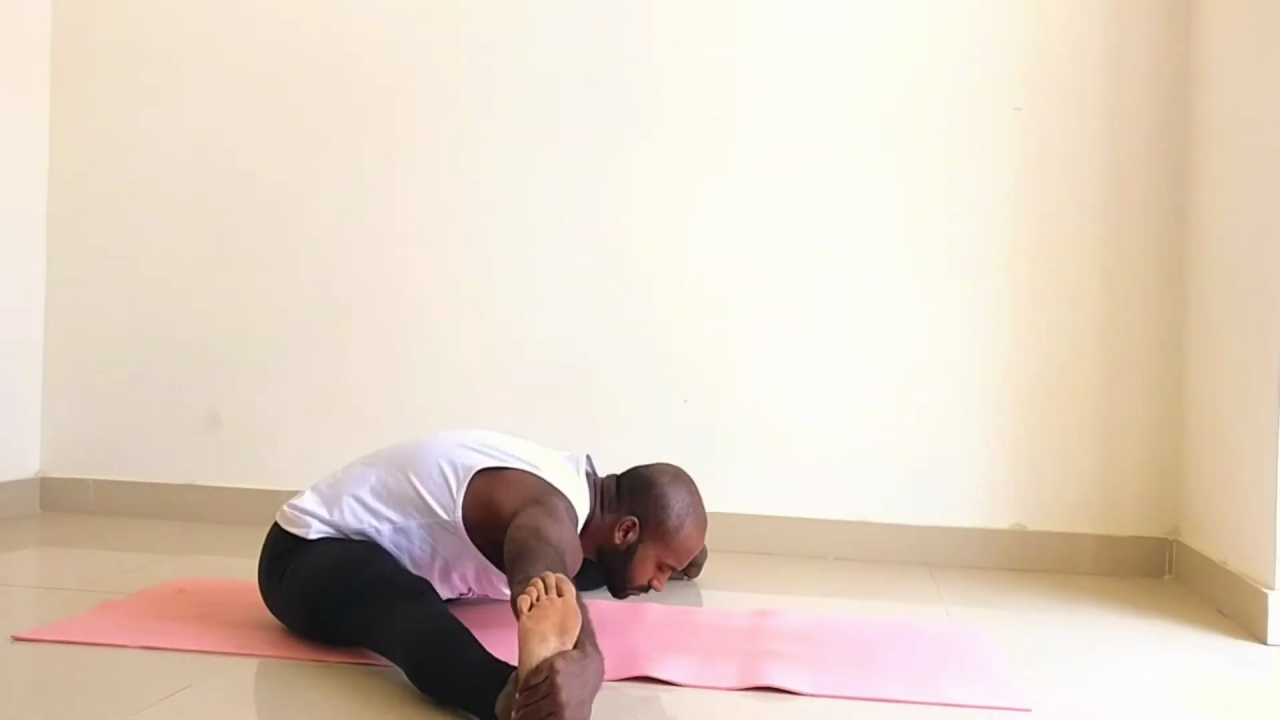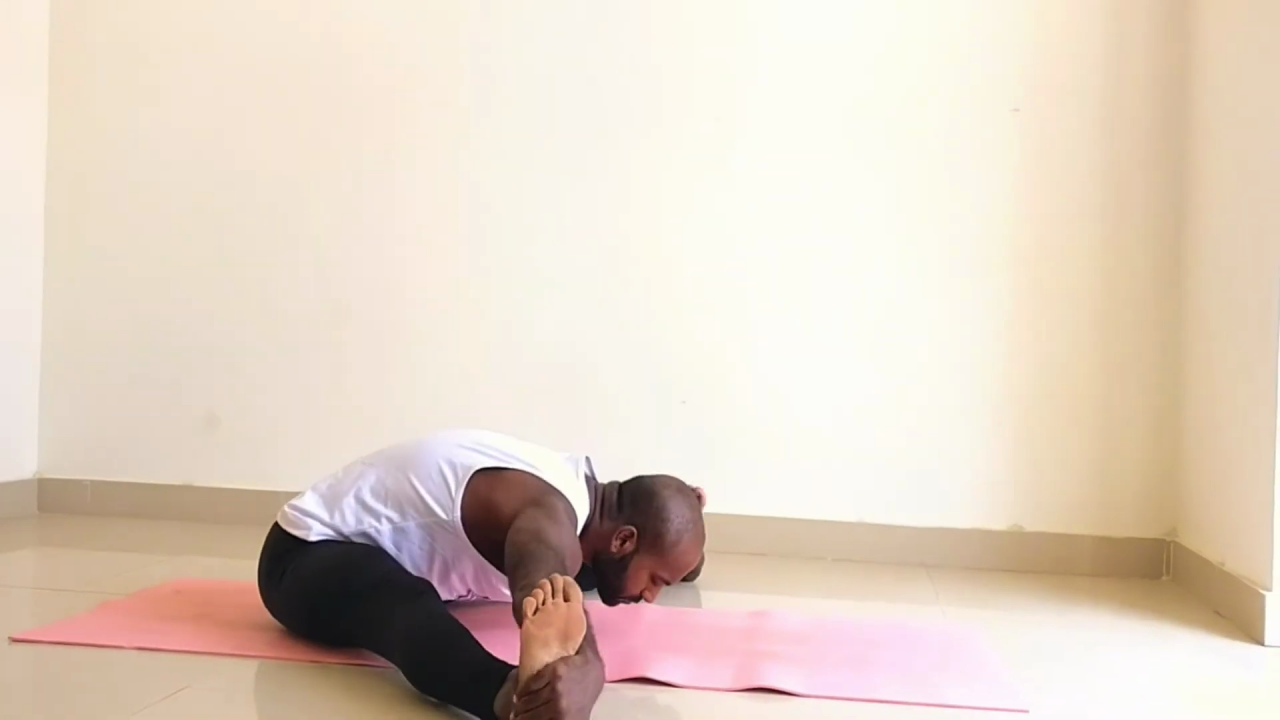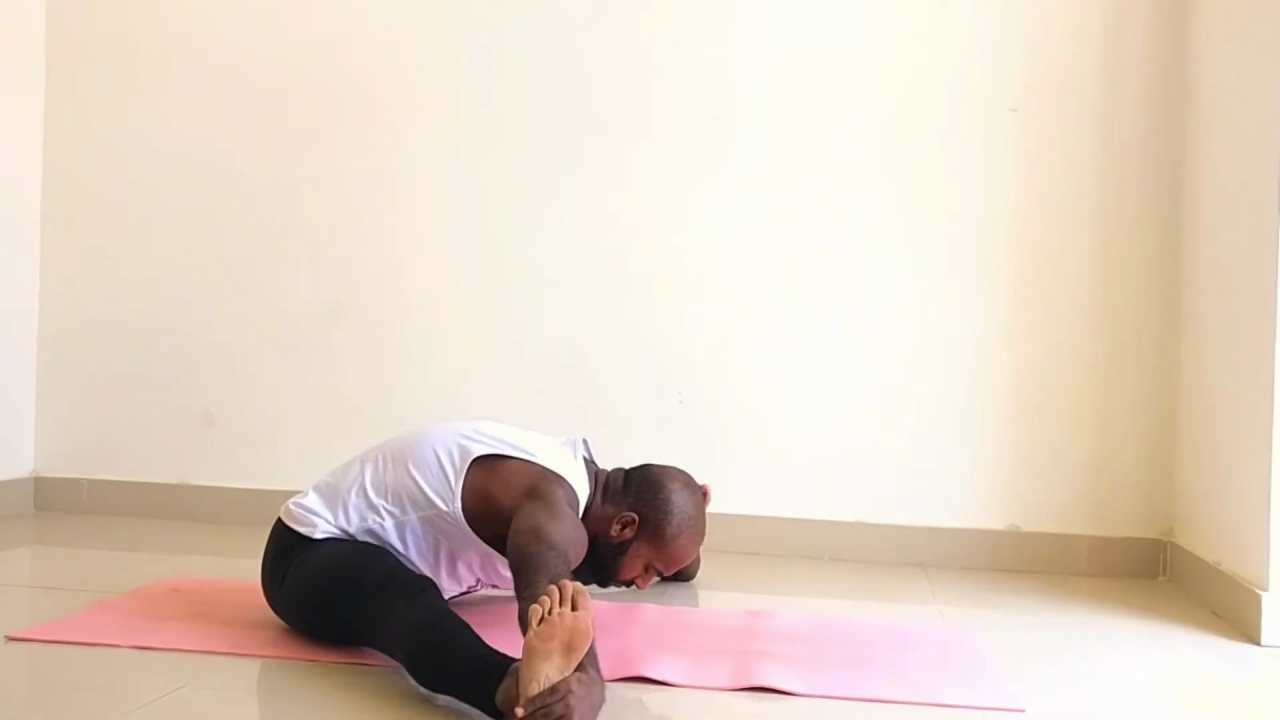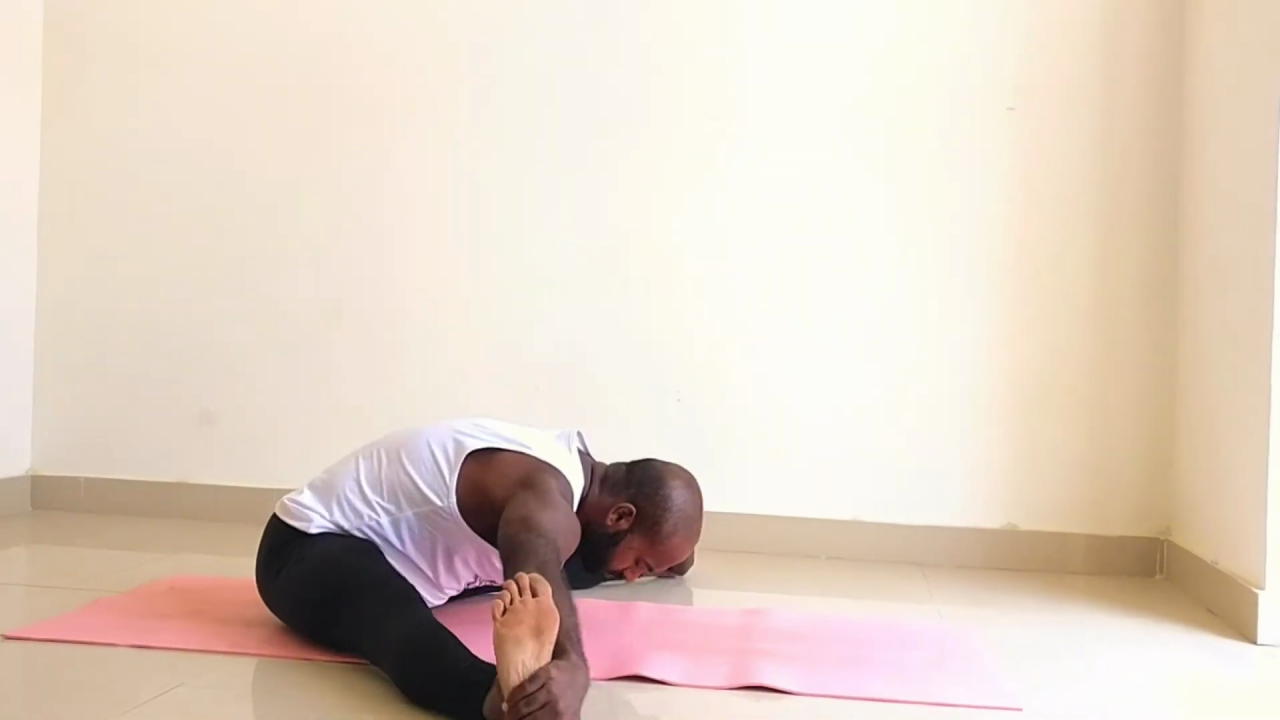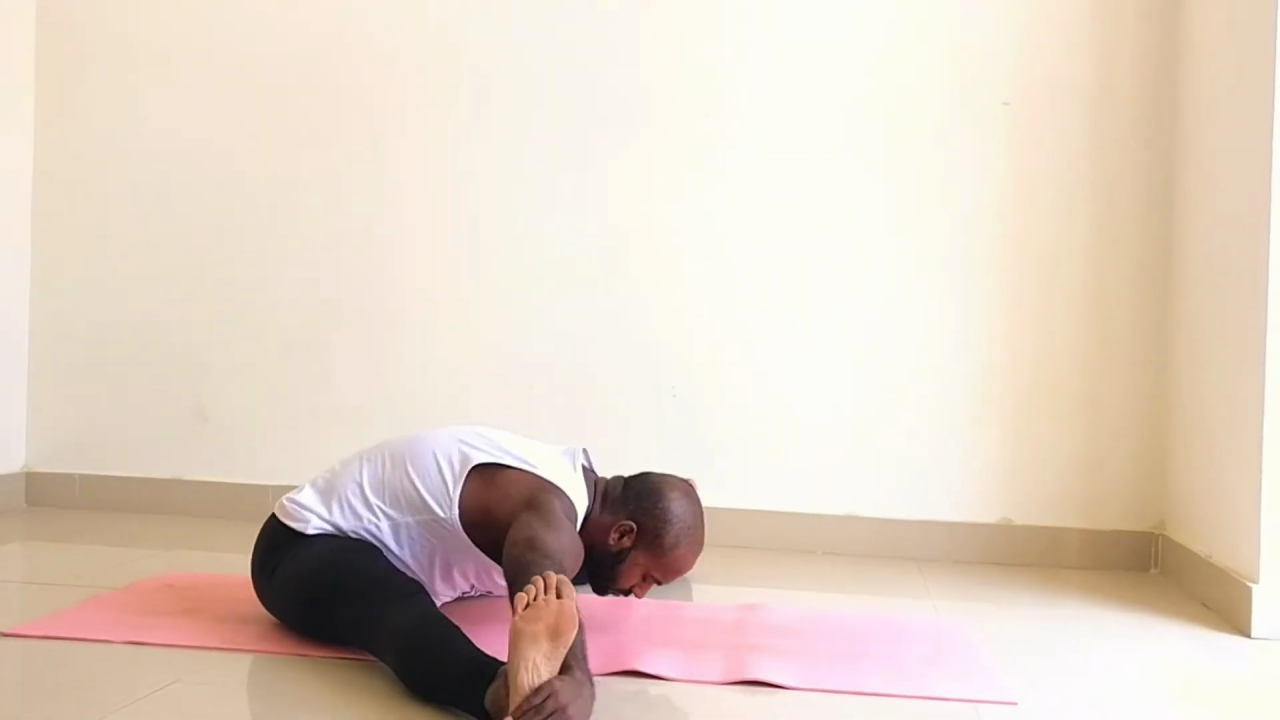
dt=0.1s
person 1, frame 1
left shoulder: (587, 490)
right shoulder: (551, 512)
right elbow: (542, 593)
right wrist: (585, 663)
left hip: (375, 542)
right hip: (309, 553)
right knee: (405, 605)
person 1, frame 2
left shoulder: (585, 495)
right shoulder: (551, 514)
right elbow: (545, 598)
right wrist: (582, 671)
left hip: (372, 545)
right hip: (310, 552)
right knee: (406, 607)
person 1, frame 3
left shoulder: (584, 478)
right shoulder: (552, 506)
right elbow: (550, 600)
right wrist: (587, 682)
left hip: (378, 541)
right hip: (312, 550)
right knee: (407, 604)
person 1, frame 4
left shoulder: (576, 468)
right shoulder: (546, 493)
right elbow: (539, 594)
right wrist: (571, 670)
left hip: (375, 539)
right hip: (308, 546)
right knee: (395, 610)
person 1, frame 5
left shoulder: (581, 486)
right shoulder: (549, 514)
right elbow: (546, 608)
right wrist: (578, 683)
left hip: (375, 539)
right hip: (304, 547)
right knee: (400, 606)
